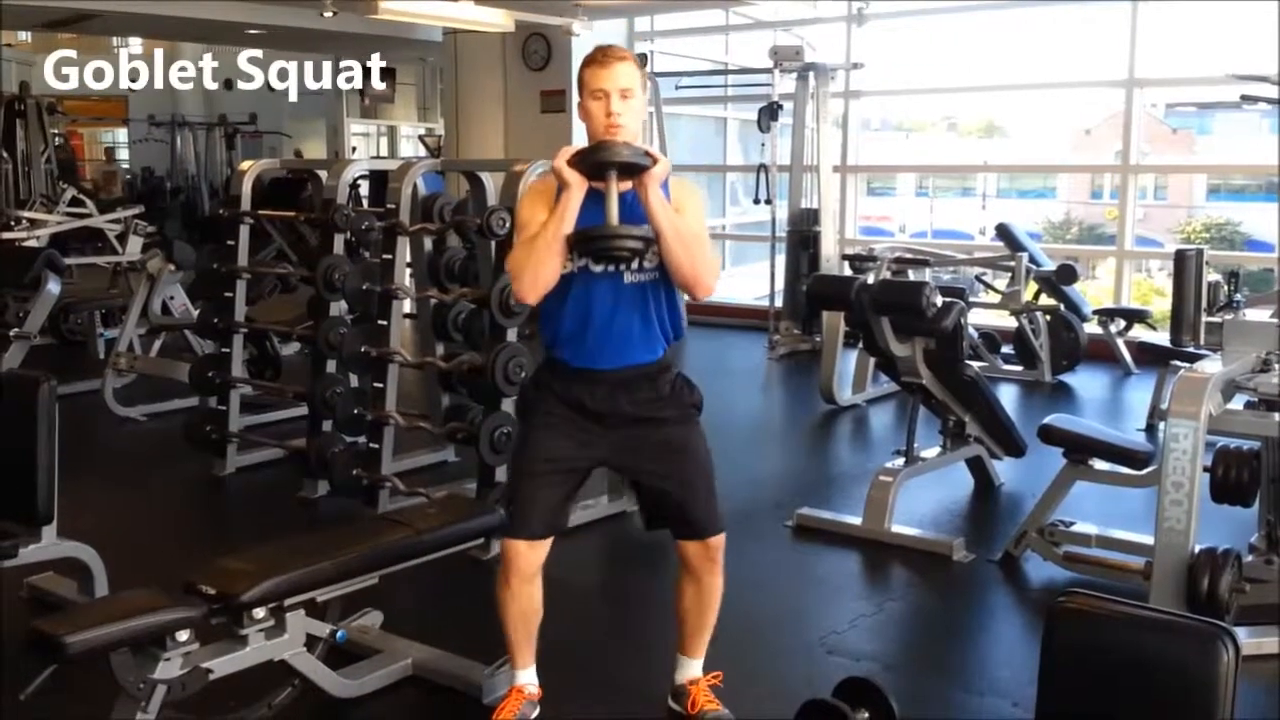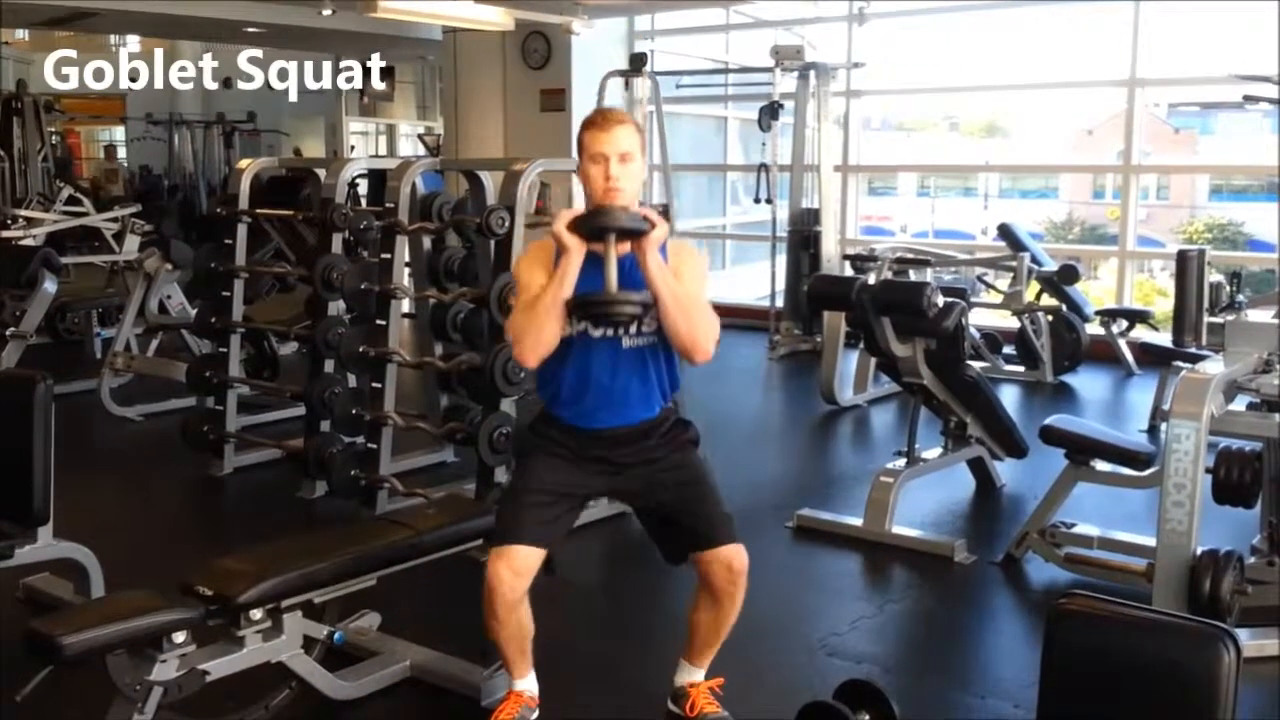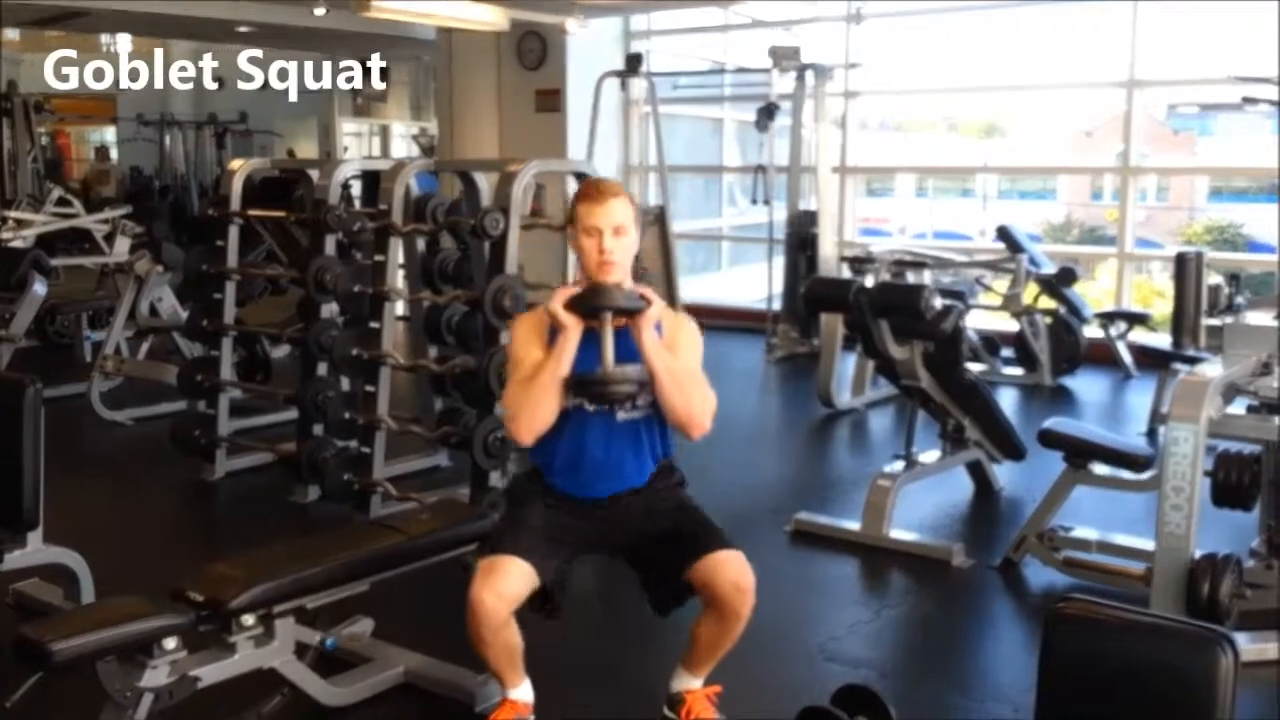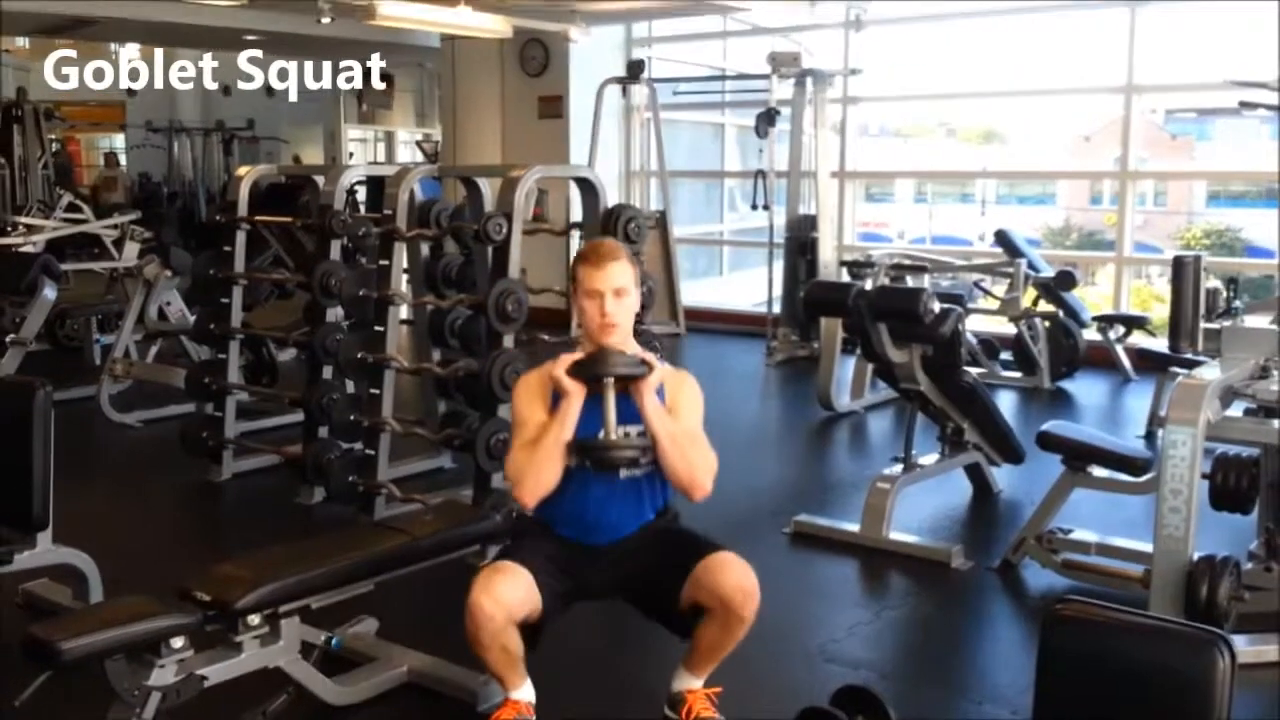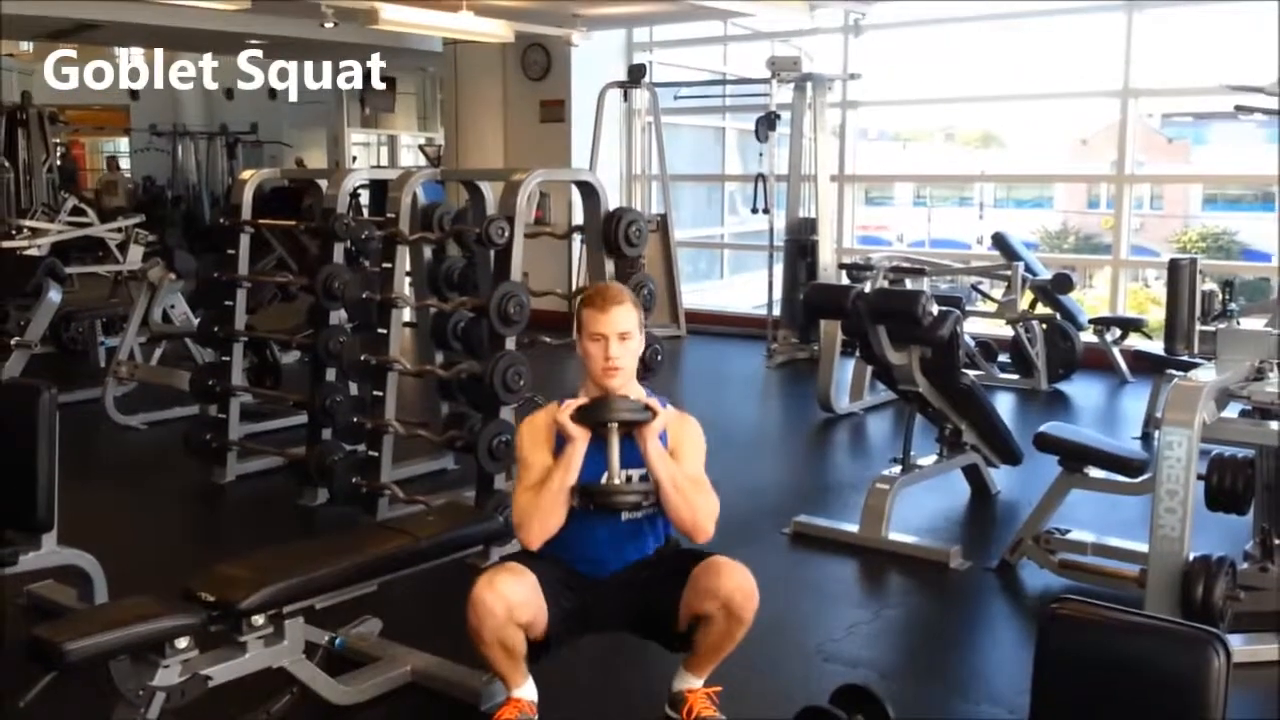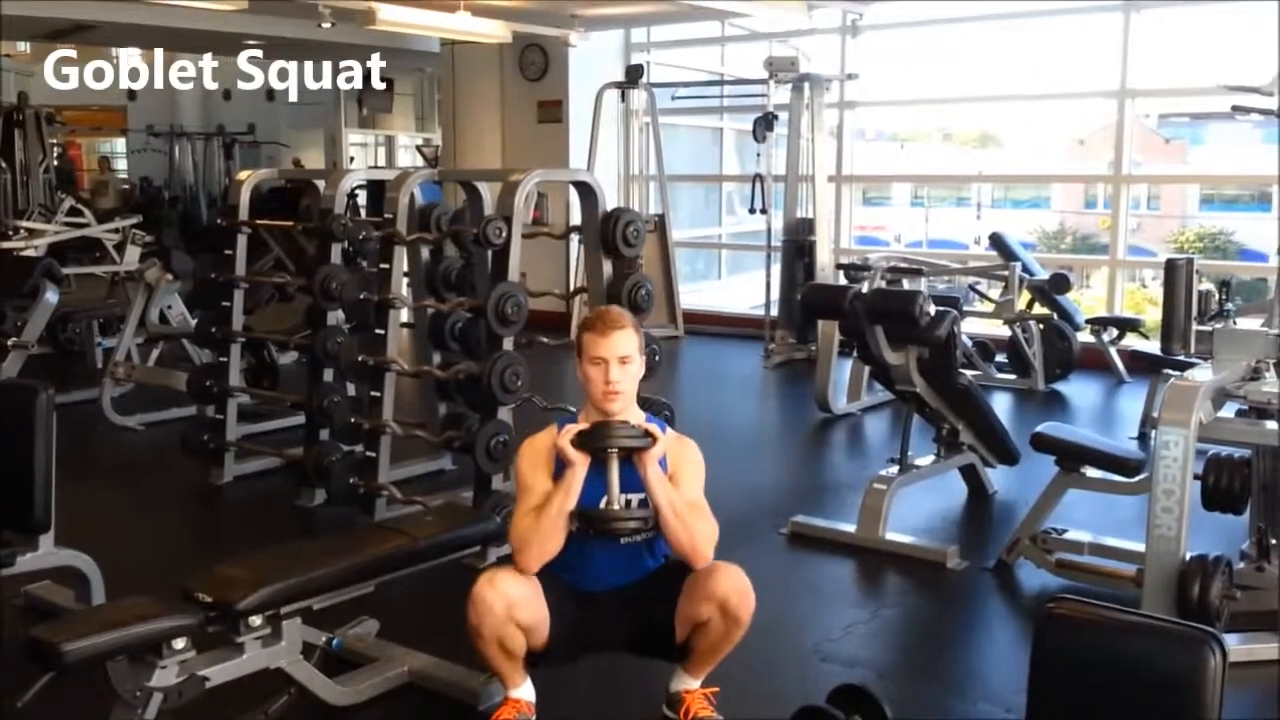
dt=0.2s
person 1, frame 1
left shoulder: (677, 191)
right shoulder: (546, 192)
left elbow: (702, 284)
right elbow: (527, 288)
left wrist: (650, 194)
right wrist: (574, 193)
left hip: (652, 391)
right hip: (566, 393)
left knee: (704, 546)
right knee: (521, 553)
person 1, frame 2
left shoulder: (677, 254)
right shoulder: (544, 254)
left elbow: (700, 347)
right elbow: (528, 351)
left wrist: (649, 258)
right wrist: (573, 257)
left hip: (652, 436)
right hip: (565, 439)
left knee: (728, 564)
right knee: (505, 575)
person 1, frame 3
left shoulder: (673, 325)
right shoulder: (537, 325)
left elbow: (696, 422)
right elbow: (524, 428)
left wrist: (645, 335)
right wrist: (570, 336)
left hip: (645, 493)
right hip: (557, 497)
left knee: (735, 584)
right knee: (488, 598)
person 1, frame 4
left shoulder: (675, 384)
right shoulder: (540, 385)
left elbow: (698, 485)
right elbow: (528, 491)
left wrist: (647, 400)
right wrist: (573, 401)
left hip: (645, 538)
right hip: (559, 542)
left knee: (739, 588)
right knee: (486, 604)
person 1, frame 5
left shoulder: (677, 426)
right shoulder: (542, 426)
left elbow: (701, 527)
right elbow: (532, 534)
left wrist: (649, 444)
right wrist: (577, 446)
left hip: (647, 571)
right hip: (564, 574)
left knee: (737, 590)
right knee: (488, 599)
person 1, frame 6
left shoulder: (676, 448)
right shoulder: (542, 448)
left elbow: (699, 554)
right elbow: (529, 558)
left wrist: (649, 470)
right wrist: (576, 471)
left hip: (647, 593)
right hip: (566, 597)
left knee: (732, 590)
right knee: (490, 595)
